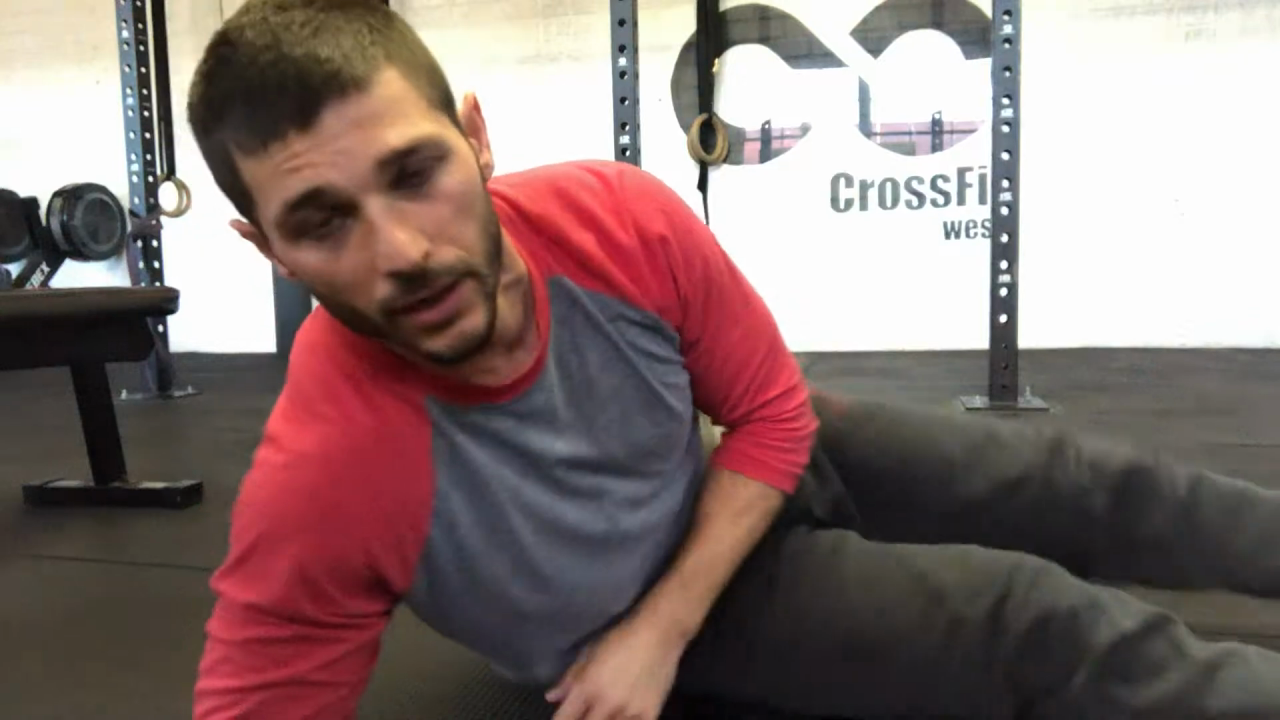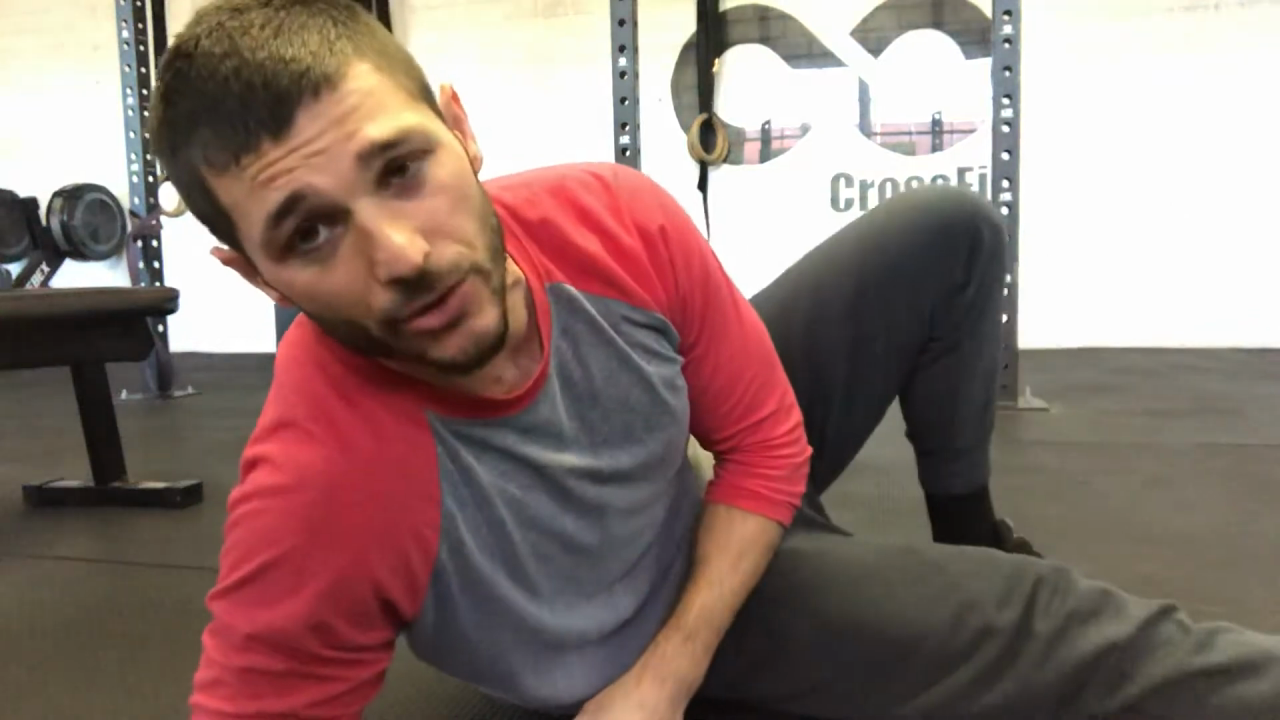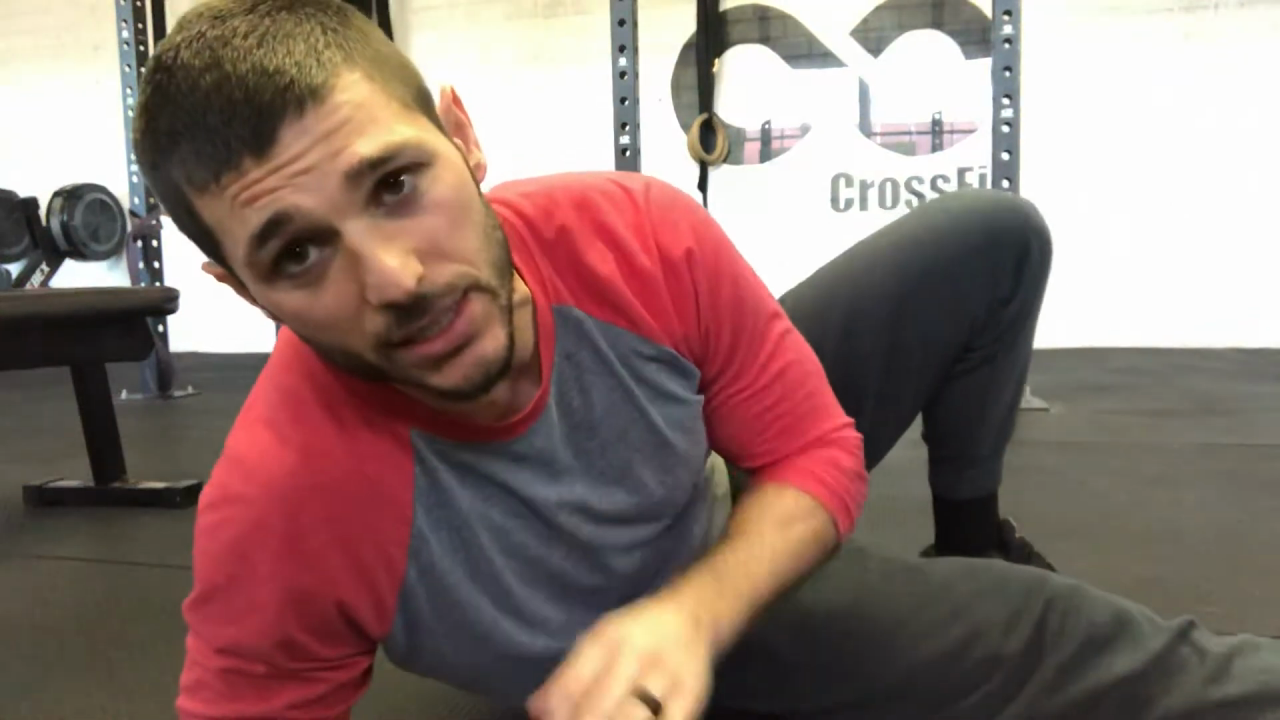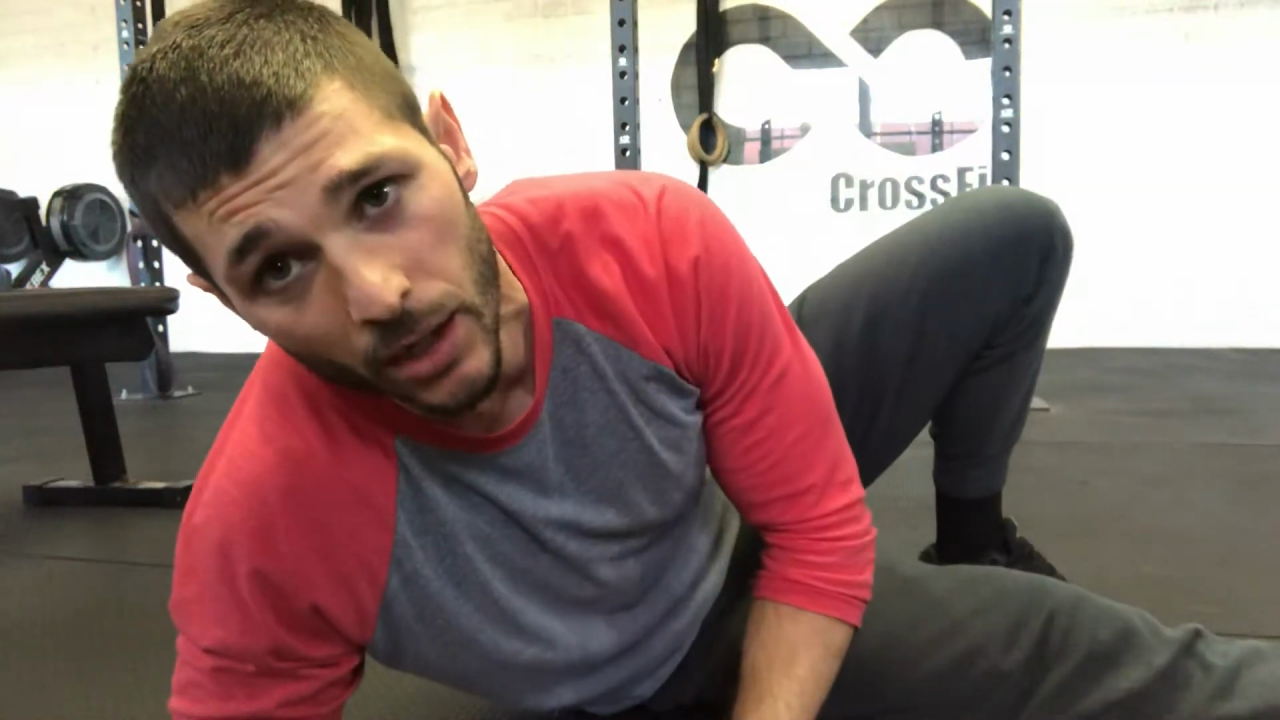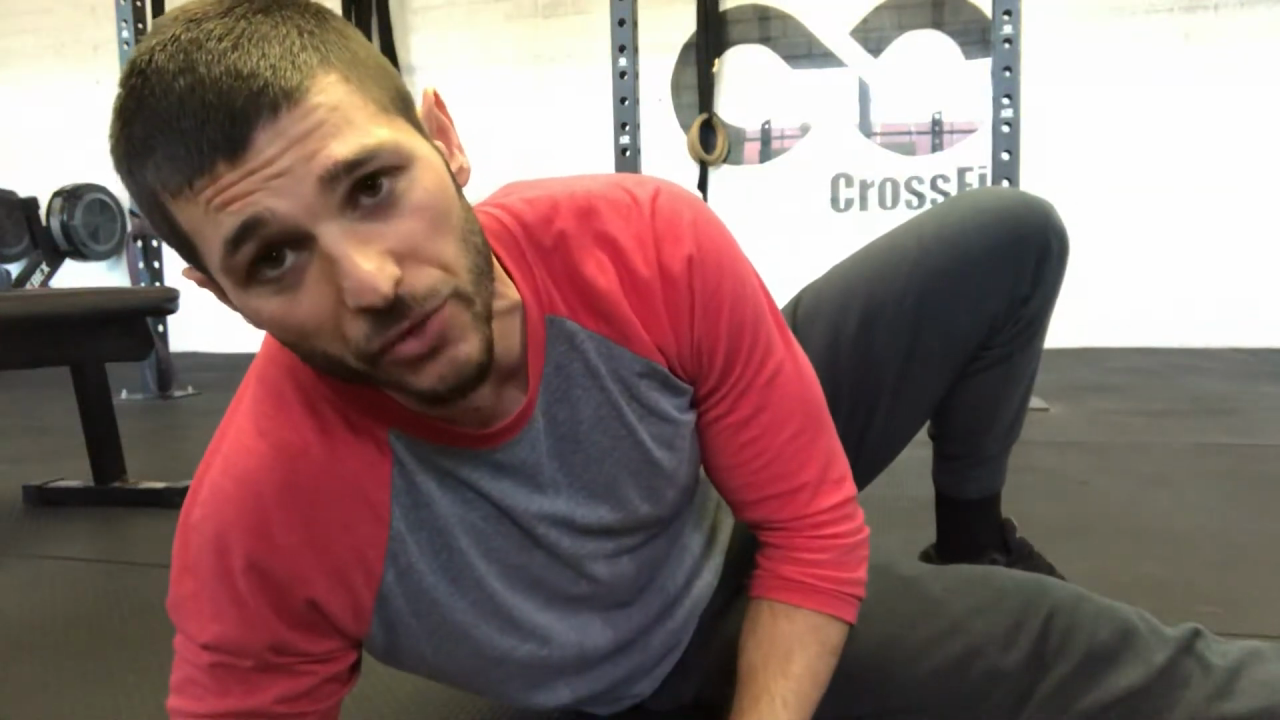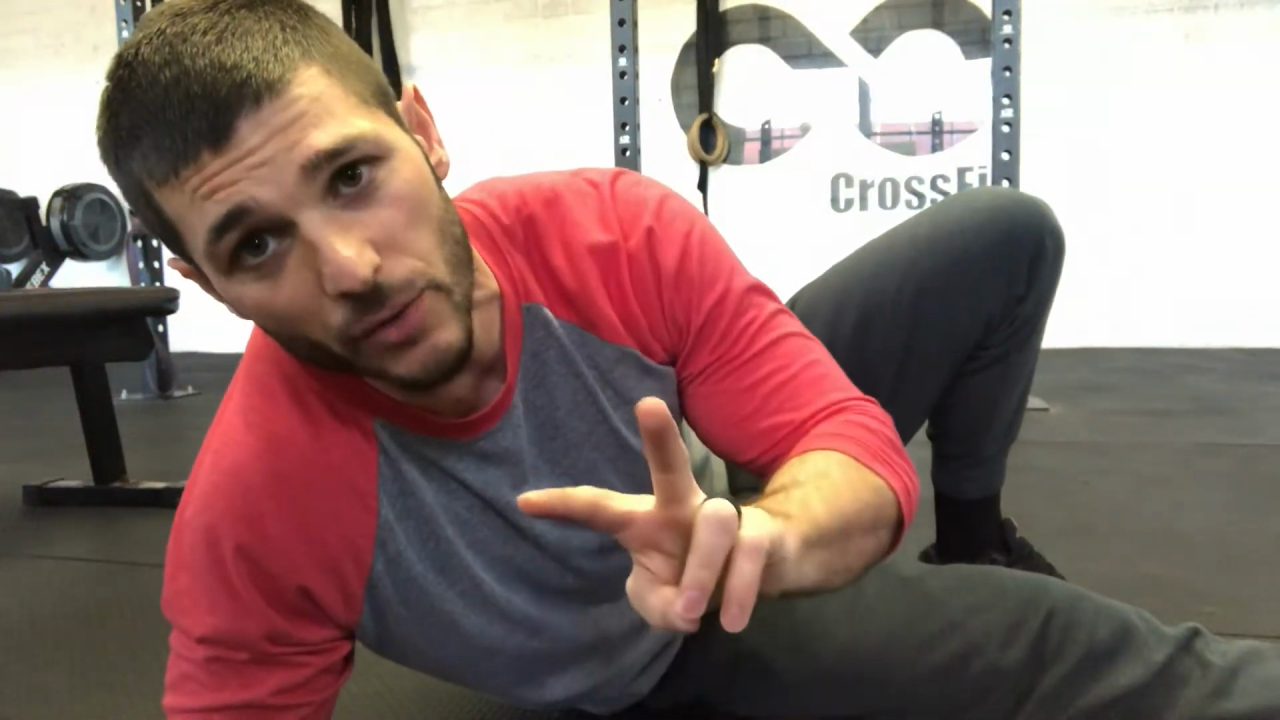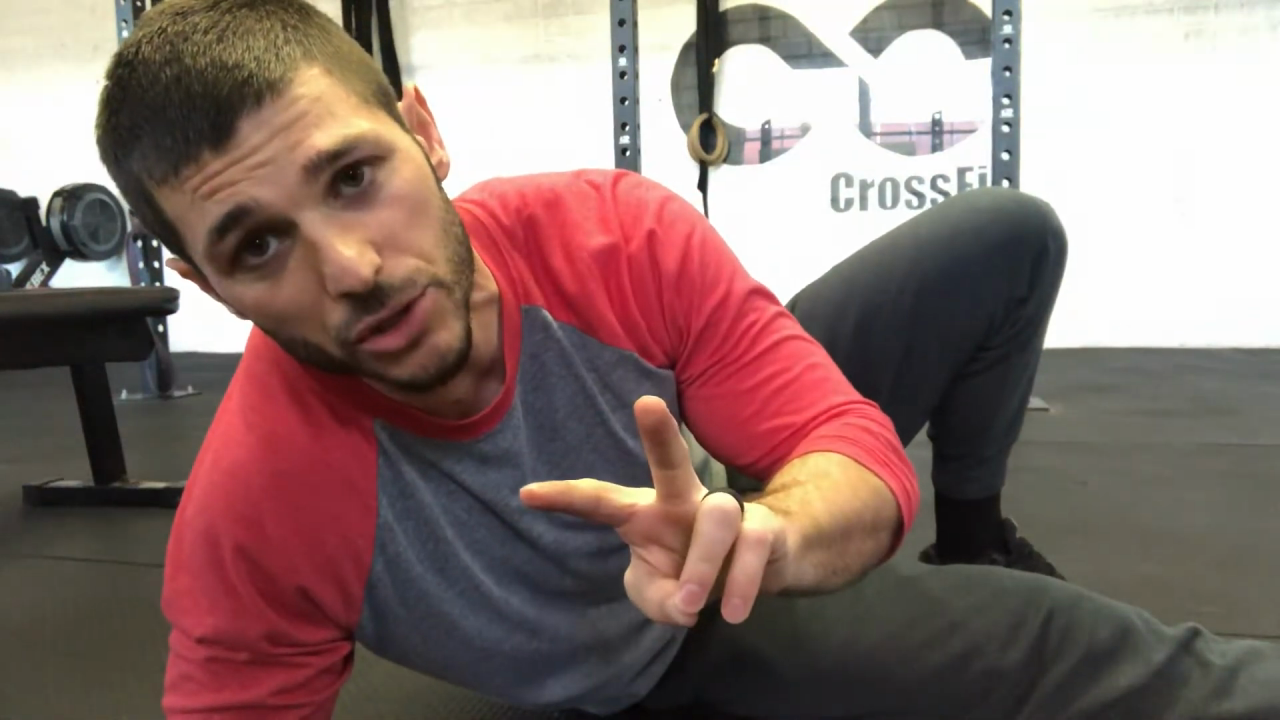
dt=0.7s
person 1, frame 1
left shoulder: (618, 216)
right shoulder: (316, 485)
left elbow: (774, 418)
left wrist: (659, 629)
left hip: (756, 467)
right hip: (687, 611)
left knee: (1087, 486)
right knee: (1037, 628)
person 1, frame 2
left shoulder: (614, 219)
right shoulder: (308, 501)
left elbow: (764, 444)
left hip: (726, 517)
right hip: (644, 616)
left knee: (949, 232)
left ankle: (967, 530)
person 1, frame 3
left shoulder: (639, 234)
right shoulder: (278, 516)
left elbow: (819, 455)
left wrist: (691, 615)
left hip: (743, 576)
left knee: (996, 240)
left ankle: (969, 537)
person 1, frame 4
left shoulder: (654, 241)
right shoulder: (260, 526)
left elbow: (819, 530)
left hip: (761, 527)
left knee: (1014, 237)
left ankle: (975, 545)
person 1, frame 5
left shoulder: (650, 245)
right shoulder: (256, 529)
left elbow: (812, 527)
left hip: (753, 523)
left knee: (1010, 238)
left ankle: (973, 545)
person 1, frame 6
left shoulder: (616, 232)
right shoulder: (249, 516)
left elbow: (854, 448)
left wrist: (762, 534)
left hip: (720, 495)
left knee: (1005, 238)
left ankle: (973, 540)
person 1, frame 7
left shoulder: (620, 234)
right shoulder: (249, 519)
left elbow: (856, 457)
left wrist: (764, 532)
left hip: (727, 497)
left knee: (1007, 239)
left ankle: (974, 539)
